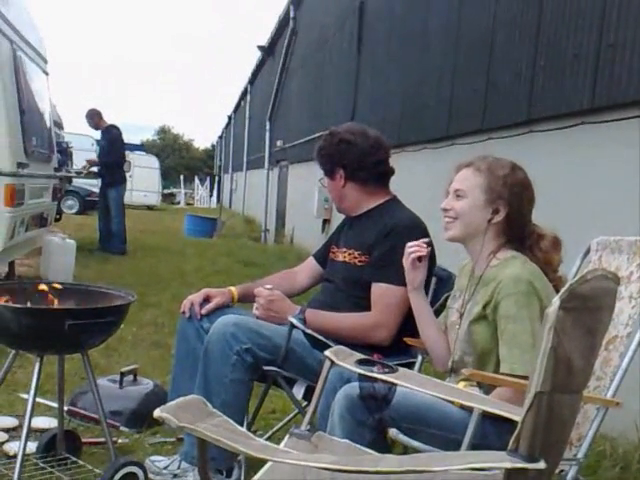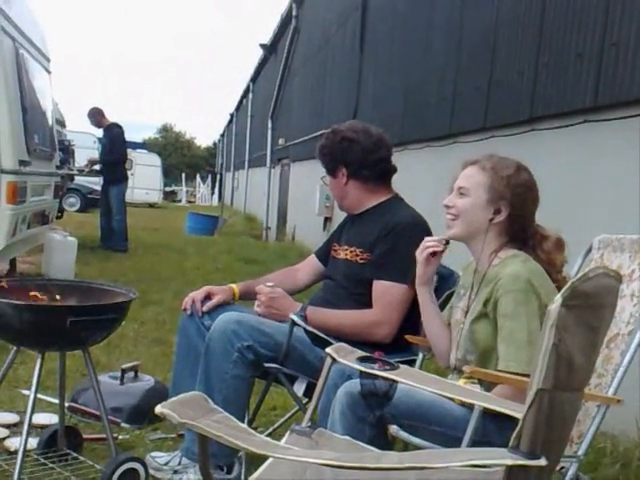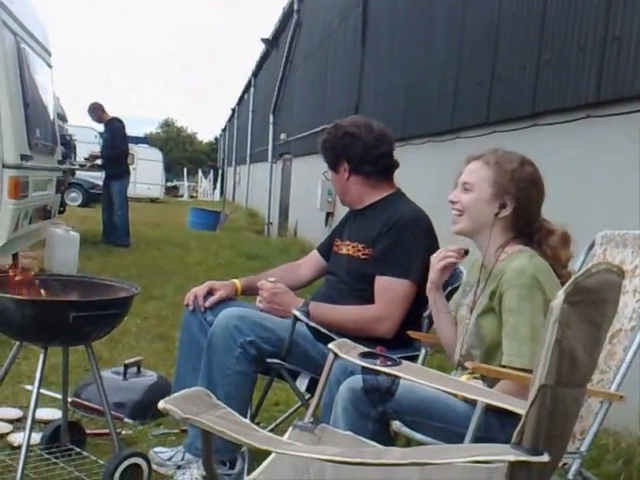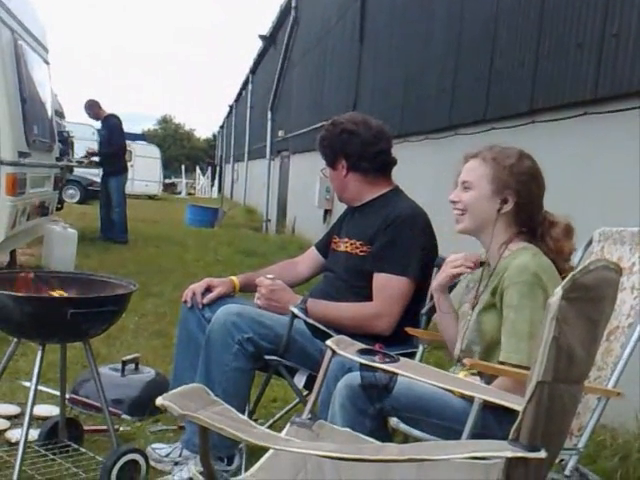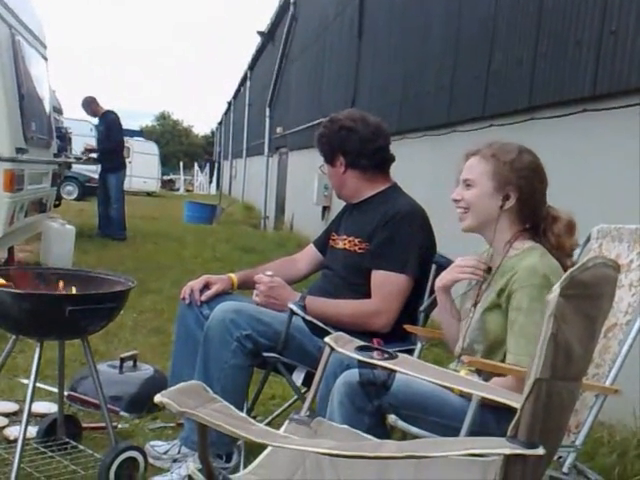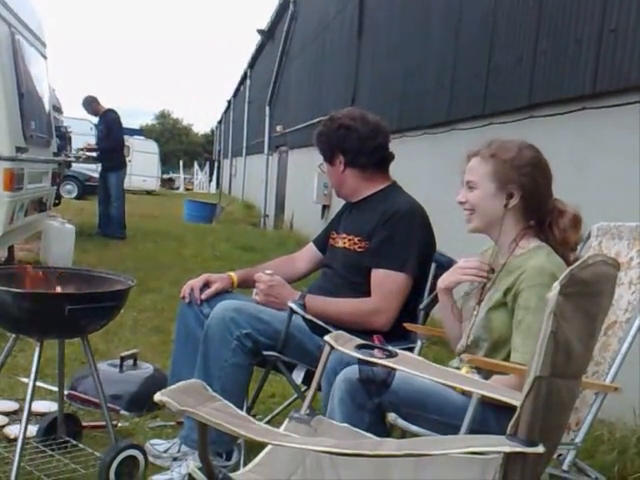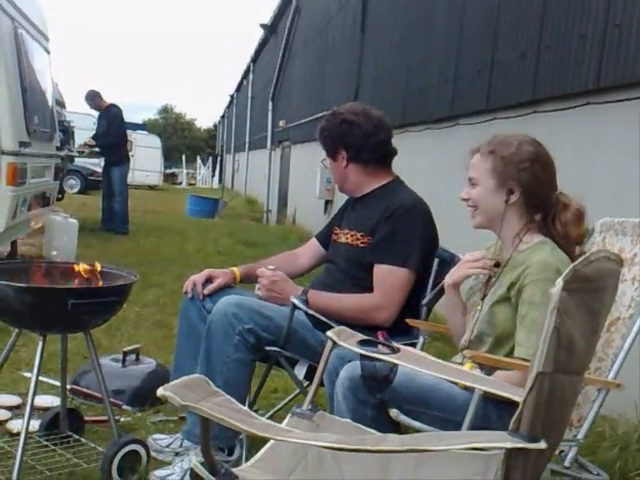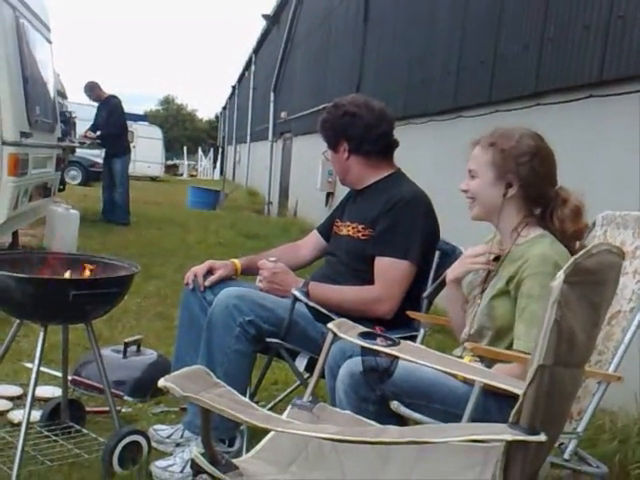
dt=0.2s
person 1, frame 1
left shoulder: (400, 229)
right shoulder: (352, 224)
left elbow: (381, 328)
right elbow: (299, 276)
left wrist: (296, 315)
right wrist: (232, 292)
right hip: (315, 335)
left knee: (231, 333)
right knee: (200, 316)
right ankle: (193, 444)
person 1, frame 2
left shoulder: (402, 226)
right shoulder: (354, 222)
left elbow: (382, 325)
right elbow: (301, 273)
left wrist: (297, 312)
right wrist: (235, 289)
right hip: (317, 333)
left knee: (233, 330)
right knee: (201, 314)
right ankle: (193, 442)
person 1, frame 3
left shoulder: (405, 222)
right shoulder: (357, 217)
left elbow: (384, 321)
right elbow: (304, 268)
left wrist: (299, 308)
right wrist: (237, 285)
right hip: (319, 327)
left knee: (234, 325)
right knee: (203, 310)
right ankle: (197, 438)
person 1, frame 4
left shoulder: (403, 220)
right shoulder: (354, 214)
left elbow: (382, 318)
right elbow: (301, 266)
left wrist: (297, 305)
right wrist: (234, 282)
right hip: (316, 323)
left knee: (232, 322)
right knee: (201, 306)
right ankle: (192, 429)
person 1, frame 5
left shoulder: (401, 217)
right shoulder: (353, 211)
left elbow: (380, 315)
right elbow: (300, 262)
left wrist: (296, 301)
right wrist: (233, 278)
right hip: (314, 321)
left knee: (231, 320)
right knee: (200, 303)
right ankle: (192, 430)
person 1, frame 6
left shoulder: (401, 215)
right shoulder: (352, 210)
left elbow: (380, 314)
right elbow: (300, 261)
left wrist: (295, 300)
right wrist: (233, 277)
right hip: (313, 319)
left knee: (231, 318)
right knee: (200, 301)
right ankle: (191, 426)
person 1, frame 7
left shoulder: (404, 210)
right shoulder: (355, 205)
left elbow: (382, 309)
right elbow: (303, 256)
left wrist: (298, 295)
right wrist: (235, 273)
right hip: (317, 316)
left knee: (233, 313)
right knee: (203, 296)
left ankle: (213, 446)
right ankle: (194, 422)
person 1, frame 8
left shoulder: (405, 203)
right shoulder: (357, 198)
left elbow: (383, 302)
right elbow: (304, 248)
left wrist: (298, 288)
right wrist: (236, 264)
right hip: (319, 308)
left knee: (235, 304)
right knee: (203, 288)
left ankle: (213, 437)
right ankle: (192, 413)
person 2, frame 1
left shoulder: (515, 280)
right shoulder: (470, 271)
left elbow: (518, 394)
right elbow: (444, 359)
left wrist: (456, 406)
right wrist: (415, 289)
left hip: (500, 426)
right hip: (468, 403)
left knee: (356, 399)
right knee: (345, 378)
person 2, frame 2
left shoulder: (515, 277)
right shoulder: (475, 270)
left elbow: (517, 392)
right elbow: (448, 356)
left wrist: (460, 404)
right wrist: (423, 284)
left hip: (503, 423)
right hip: (469, 401)
left knee: (357, 396)
person 2, frame 3
left shoulder: (521, 271)
right shoulder: (483, 266)
left elbow: (520, 388)
right elbow: (458, 353)
left wrist: (457, 399)
right wrist: (434, 288)
left hip: (506, 419)
right hip: (475, 399)
left knee: (360, 391)
person 2, frame 4
left shoulder: (523, 269)
right shoulder: (486, 263)
left elbow: (517, 385)
right elbow: (463, 350)
left wrist: (451, 394)
right wrist: (440, 291)
left hip: (503, 417)
right hip: (474, 395)
left knee: (358, 388)
right knee: (348, 368)
person 2, frame 5
left shoulder: (531, 270)
right shoulder: (490, 260)
left elbow: (520, 385)
right elbow: (464, 347)
left wrist: (451, 390)
right wrist: (442, 291)
left hip: (502, 414)
left knee: (356, 386)
person 2, frame 6
left shoulder: (537, 270)
right shoulder: (492, 257)
left elbow: (523, 383)
left wrist: (452, 385)
right wrist: (444, 291)
left hip: (501, 412)
left knee: (357, 382)
right knee: (346, 362)
person 2, frame 7
left shoulder: (542, 265)
right shoulder: (497, 252)
left elbow: (526, 379)
left wrist: (451, 381)
right wrist: (451, 286)
left hip: (503, 408)
right hip: (471, 385)
left knee: (358, 378)
right knee: (343, 360)
person 2, frame 8
left shoulder: (540, 258)
right shoulder: (496, 246)
left elbow: (525, 372)
left wrist: (451, 376)
right wrist: (453, 281)
left hip: (503, 401)
left knee: (360, 375)
right knee: (344, 353)
person 3, frame 1
left shoulder: (114, 134)
right shoulder: (104, 134)
left elbow: (119, 159)
left wrist: (98, 162)
right wrist: (94, 163)
left hip: (116, 182)
right hip: (106, 181)
left knee: (116, 215)
right knee: (103, 214)
left ankle: (119, 247)
right ankle: (105, 244)
person 3, frame 2
left shoulder: (116, 132)
right shoulder: (107, 132)
left elbow: (121, 157)
left wrist: (99, 161)
right wrist: (97, 161)
left hip: (117, 180)
right hip: (108, 179)
left knee: (117, 213)
right knee: (105, 212)
left ankle: (120, 244)
right ankle: (107, 241)
person 3, frame 3
left shoulder: (116, 127)
right shoulder: (108, 127)
left elbow: (122, 152)
left wrist: (100, 155)
right wrist: (99, 155)
left hip: (119, 174)
right hip: (110, 174)
left knee: (119, 208)
right knee: (107, 207)
left ankle: (122, 239)
right ankle: (109, 236)
person 3, frame 4
left shoulder: (113, 123)
right shoulder: (105, 124)
left elbow: (119, 148)
left wrist: (97, 152)
right wrist: (96, 152)
left hip: (117, 171)
right hip: (108, 171)
left knee: (117, 204)
right knee: (105, 204)
left ankle: (120, 236)
right ankle: (107, 233)
person 3, frame 5
left shoulder: (111, 119)
right shoulder: (102, 120)
left elbow: (117, 144)
left wrist: (96, 149)
right wrist: (94, 149)
left hip: (115, 167)
right hip: (106, 167)
left knee: (115, 201)
right knee: (103, 200)
left ankle: (118, 233)
right ankle: (105, 229)
person 3, frame 6
left shoulder: (112, 118)
right shoulder: (102, 120)
left elbow: (117, 143)
left wrist: (96, 148)
right wrist: (94, 147)
left hip: (116, 166)
right hip: (106, 166)
left knee: (116, 200)
right knee: (103, 199)
left ankle: (118, 231)
right ankle: (104, 228)
person 3, frame 7
left shoulder: (114, 113)
right shoulder: (102, 115)
left elbow: (115, 138)
right elbow: (100, 135)
left wrist: (95, 144)
right wrist: (91, 141)
left hip: (119, 161)
right hip: (109, 160)
left knee: (119, 194)
right knee: (107, 194)
left ankle: (121, 226)
right ankle: (107, 223)
person 3, frame 8
left shoulder: (114, 104)
right shoulder: (101, 106)
left elbow: (115, 129)
right elbow: (96, 124)
left wrist: (96, 137)
right wrist: (87, 133)
left hip: (120, 152)
right hip: (109, 151)
left knee: (120, 186)
right knee: (107, 185)
left ankle: (122, 217)
right ankle: (108, 214)
